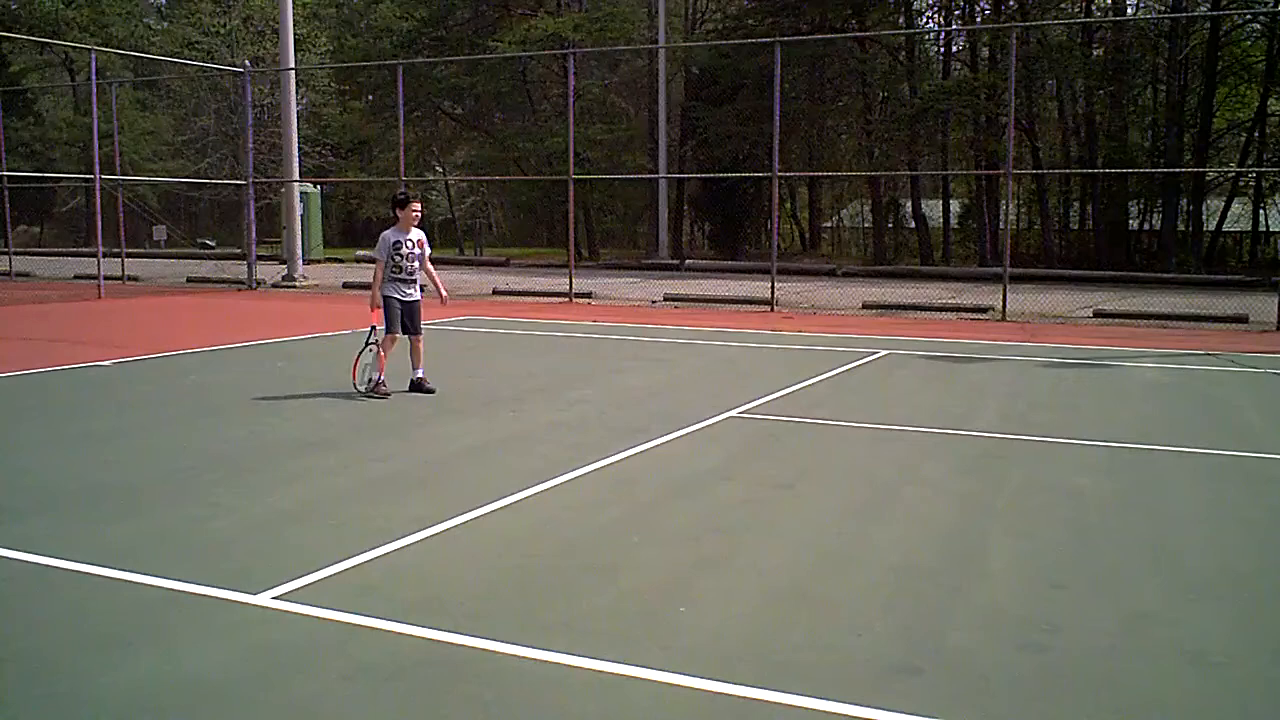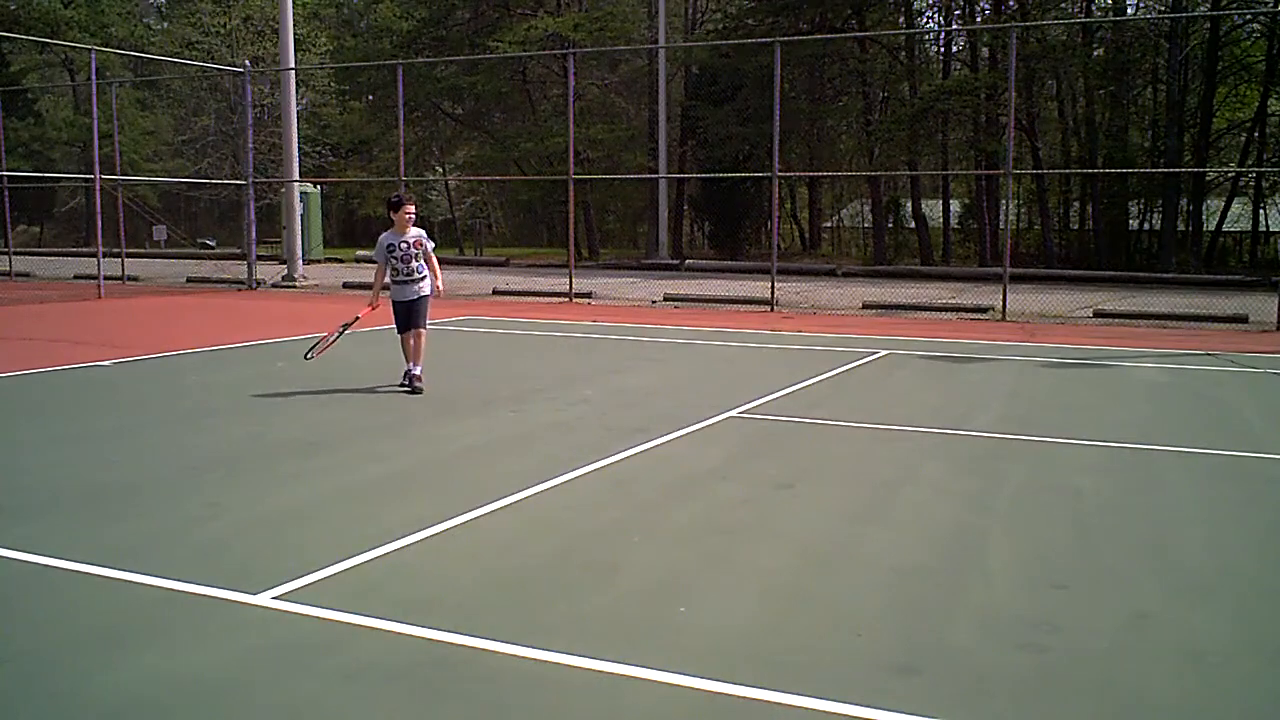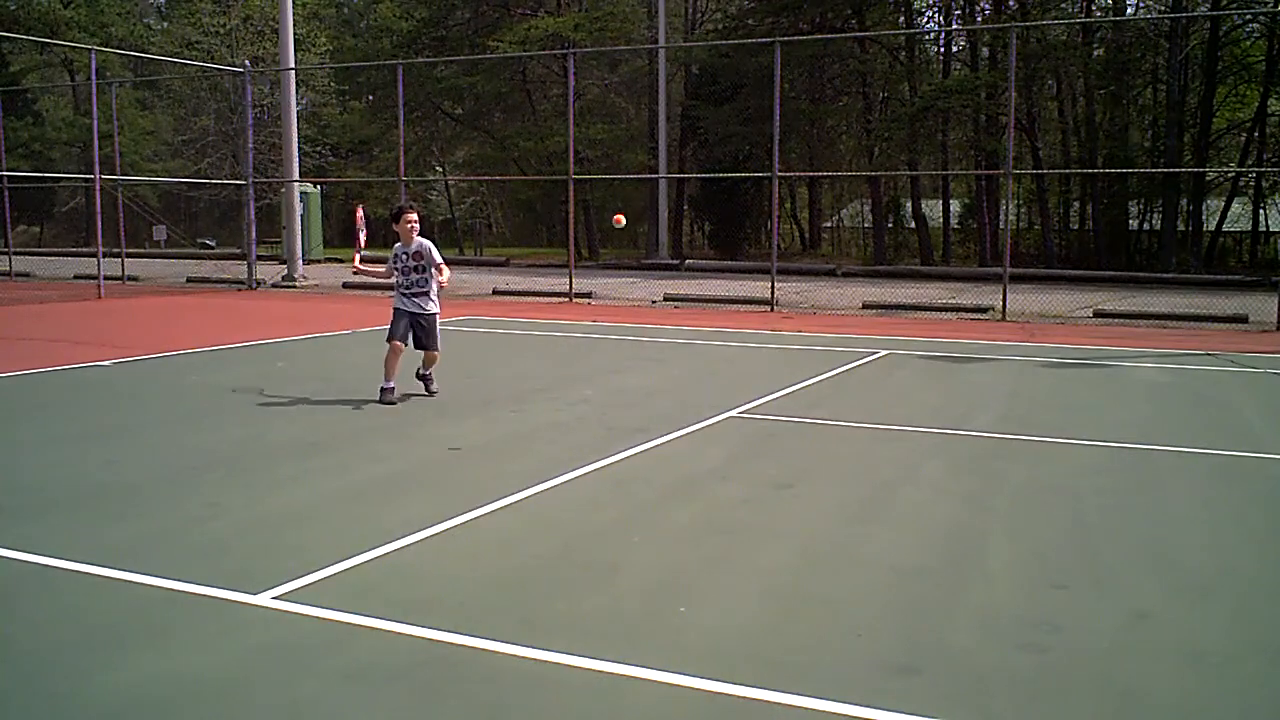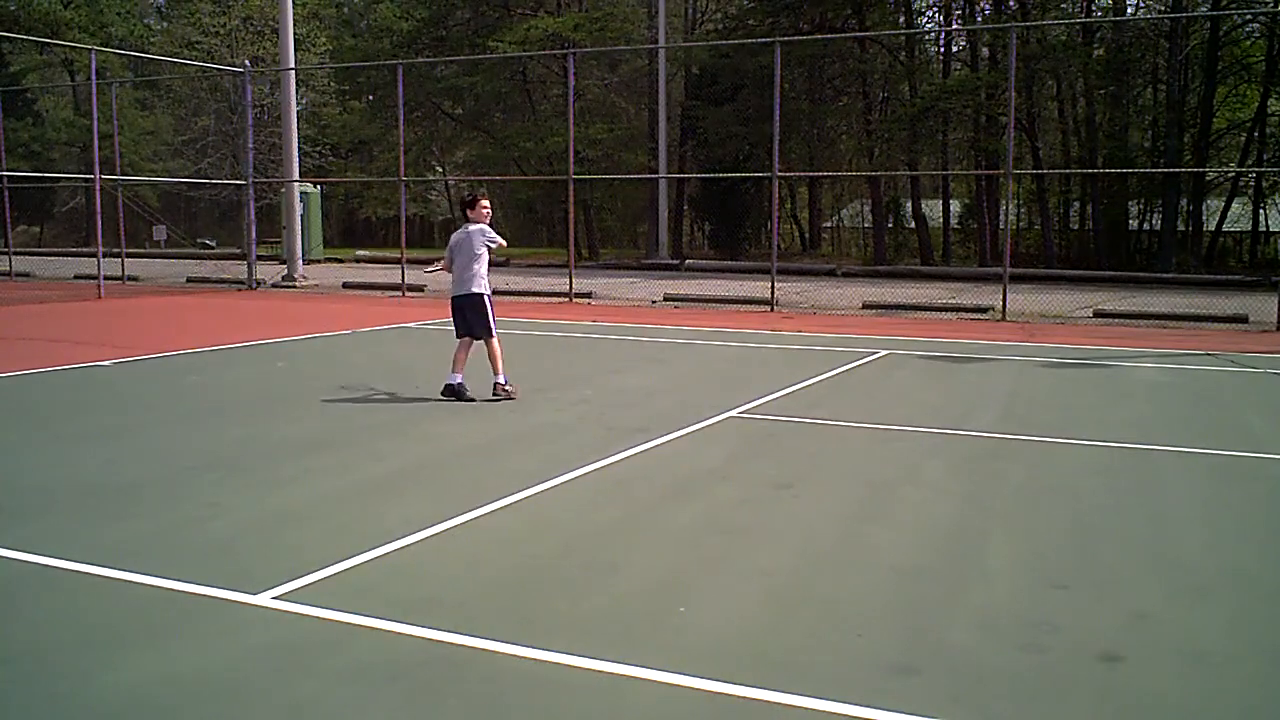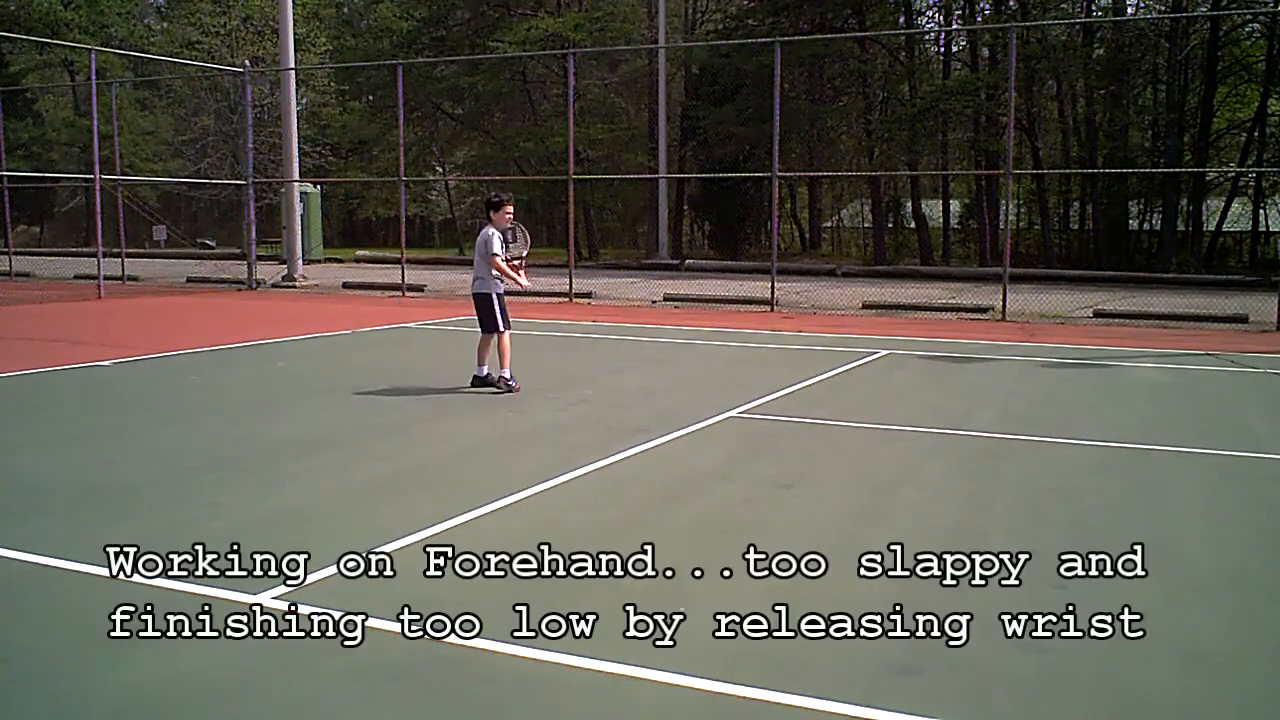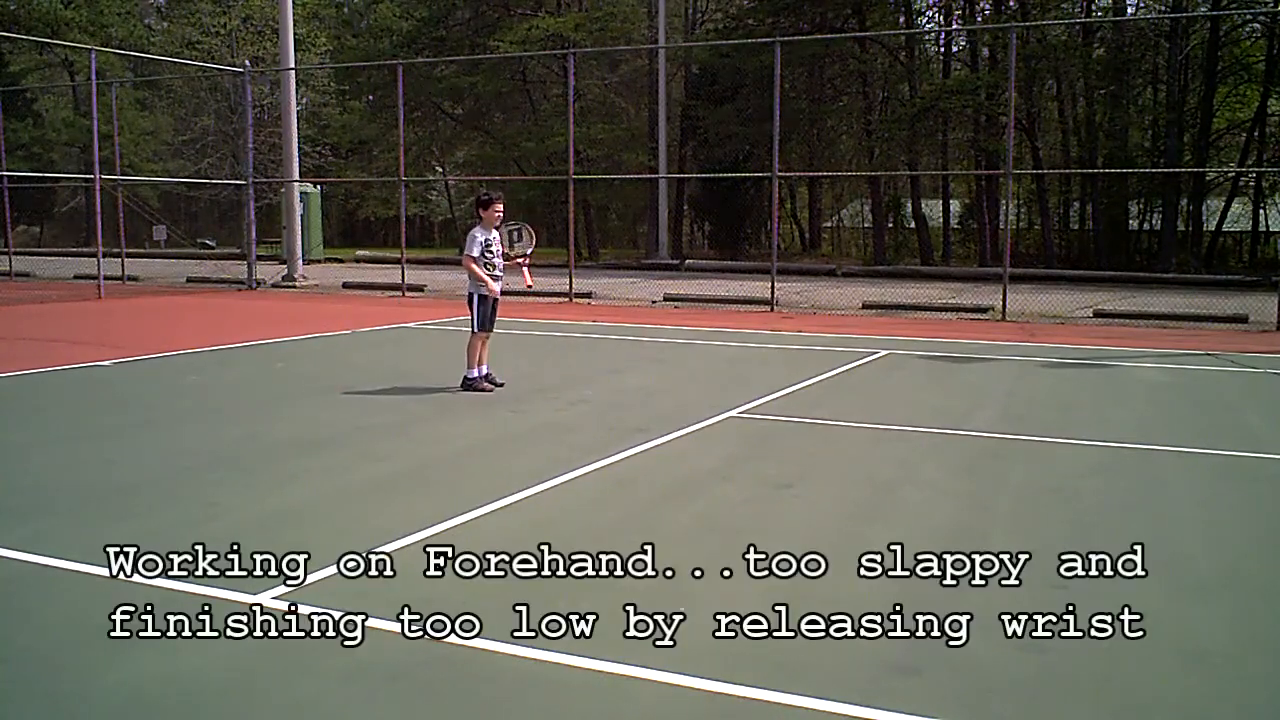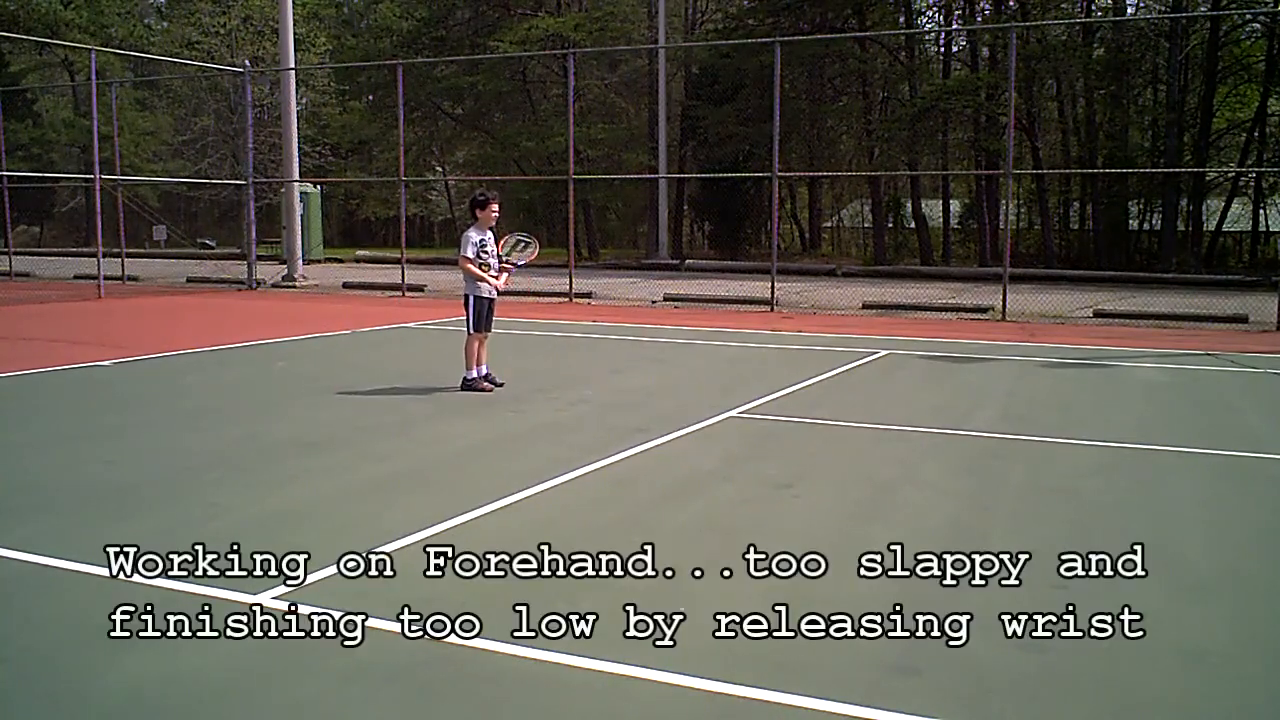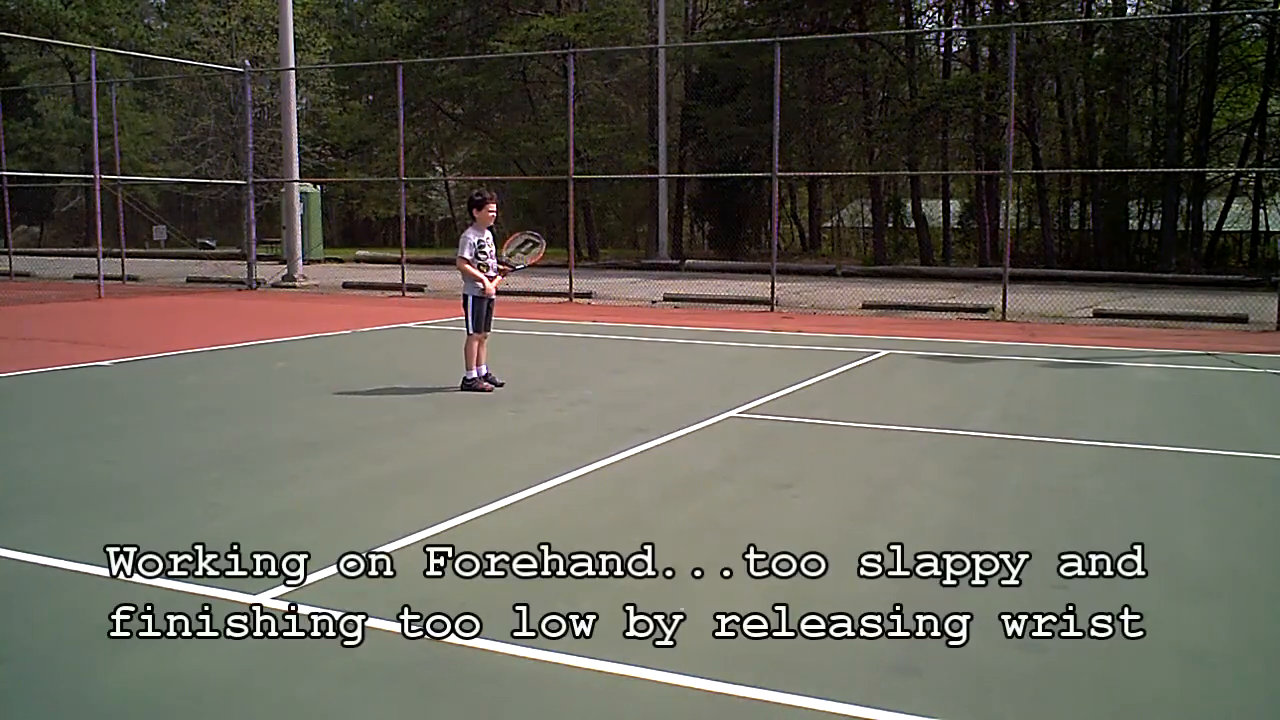
dt=0.7s
person 1, frame 1
left shoulder: (420, 236)
right shoulder: (387, 237)
left elbow: (426, 265)
right elbow: (379, 268)
left wrist: (440, 288)
right wrist: (375, 294)
left hip: (413, 294)
right hip: (392, 293)
left knee: (416, 336)
right knee: (392, 334)
left ankle: (418, 378)
right ankle: (378, 379)
person 1, frame 2
left shoulder: (420, 234)
right shoulder: (385, 240)
left elbow: (430, 257)
right elbow: (381, 269)
left wrist: (437, 279)
right wrist: (375, 295)
left hip: (420, 291)
right hip: (398, 294)
left knee: (419, 331)
right knee: (405, 333)
left ankle: (416, 375)
right ankle: (410, 369)
person 1, frame 3
left shoulder: (425, 246)
right shoulder: (397, 249)
left elbow: (442, 268)
right elbow: (390, 271)
left wrist: (443, 278)
right wrist: (361, 267)
left hip: (427, 307)
right hip: (403, 306)
left knee: (433, 352)
right knee: (396, 345)
left ankle: (425, 372)
right ankle: (388, 387)
person 1, frame 4
left shoulder: (456, 236)
right shoulder: (482, 230)
left elbow: (446, 266)
right elbow: (502, 243)
right wrist: (491, 246)
left hip: (458, 293)
right hip: (477, 291)
left knee: (466, 339)
right knee: (490, 337)
left ankle: (454, 383)
right ankle: (500, 384)
person 1, frame 5
left shoulder: (488, 233)
right shoulder: (492, 234)
right elbow: (497, 263)
left wrist: (511, 267)
right wrist: (518, 279)
left hip: (482, 290)
right hip: (490, 289)
left knee: (489, 333)
right knee: (502, 332)
left ankle: (481, 375)
right ankle: (505, 377)
person 1, frame 6
left shoulder: (495, 234)
right shoulder: (476, 235)
right elbow: (468, 262)
left wrist: (513, 262)
right wrist: (487, 281)
left hip: (492, 292)
right hip: (480, 291)
left knee: (486, 334)
right knee: (479, 333)
left ankle: (483, 373)
right ankle: (471, 377)
person 1, frame 7
left shoulder: (489, 234)
right shoulder: (471, 235)
right elbow: (464, 263)
left wrist: (501, 273)
right wrist: (488, 279)
left hip: (489, 293)
right hip: (476, 293)
left knee: (484, 334)
right knee: (474, 334)
left ankle: (482, 373)
right ankle: (470, 378)
person 1, frame 8
left shoulder: (488, 234)
right shoulder: (469, 236)
right elbow: (461, 264)
left wrist: (498, 275)
right wrist: (484, 280)
left hip: (488, 292)
right hip: (474, 293)
left knee: (483, 334)
right knee: (474, 334)
left ankle: (482, 373)
right ankle: (470, 378)
